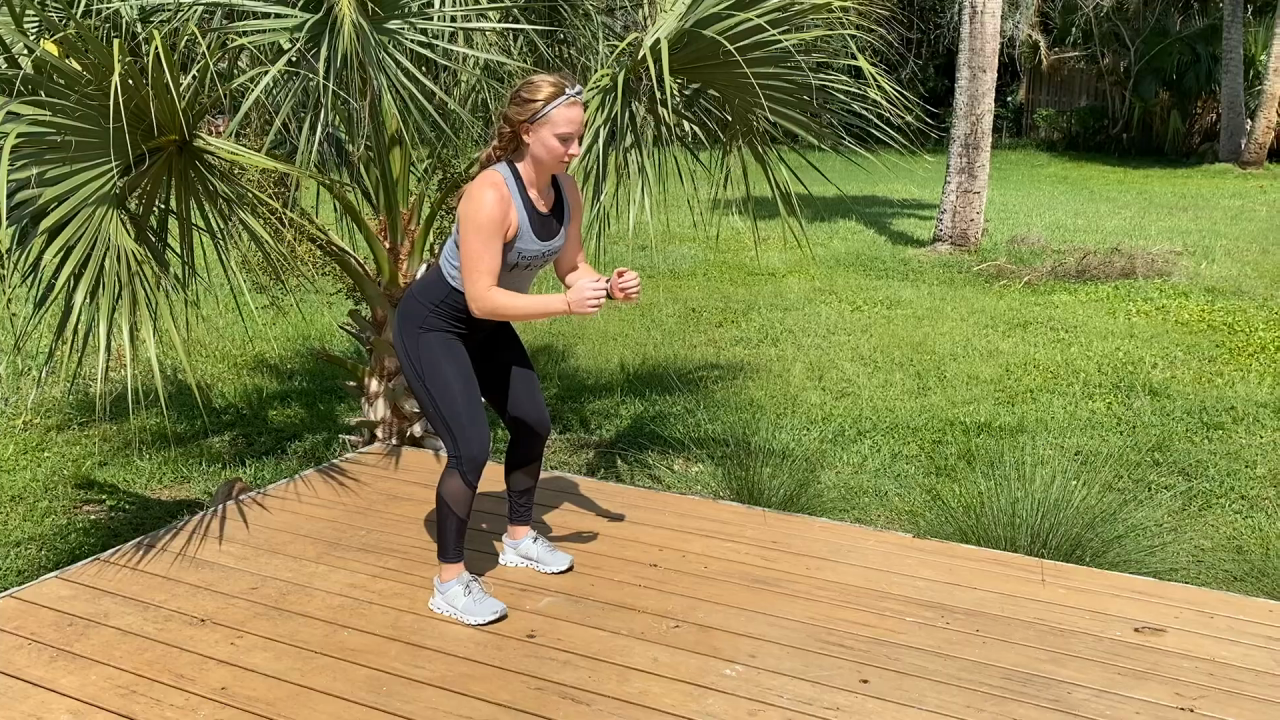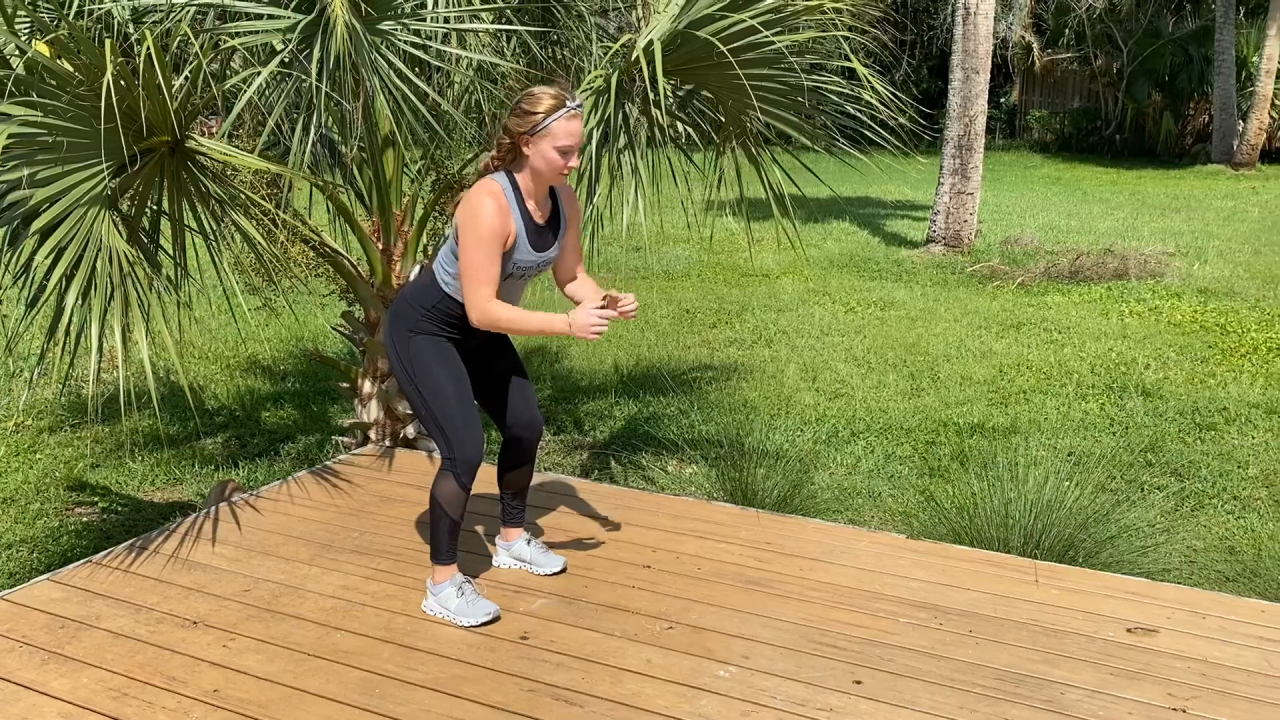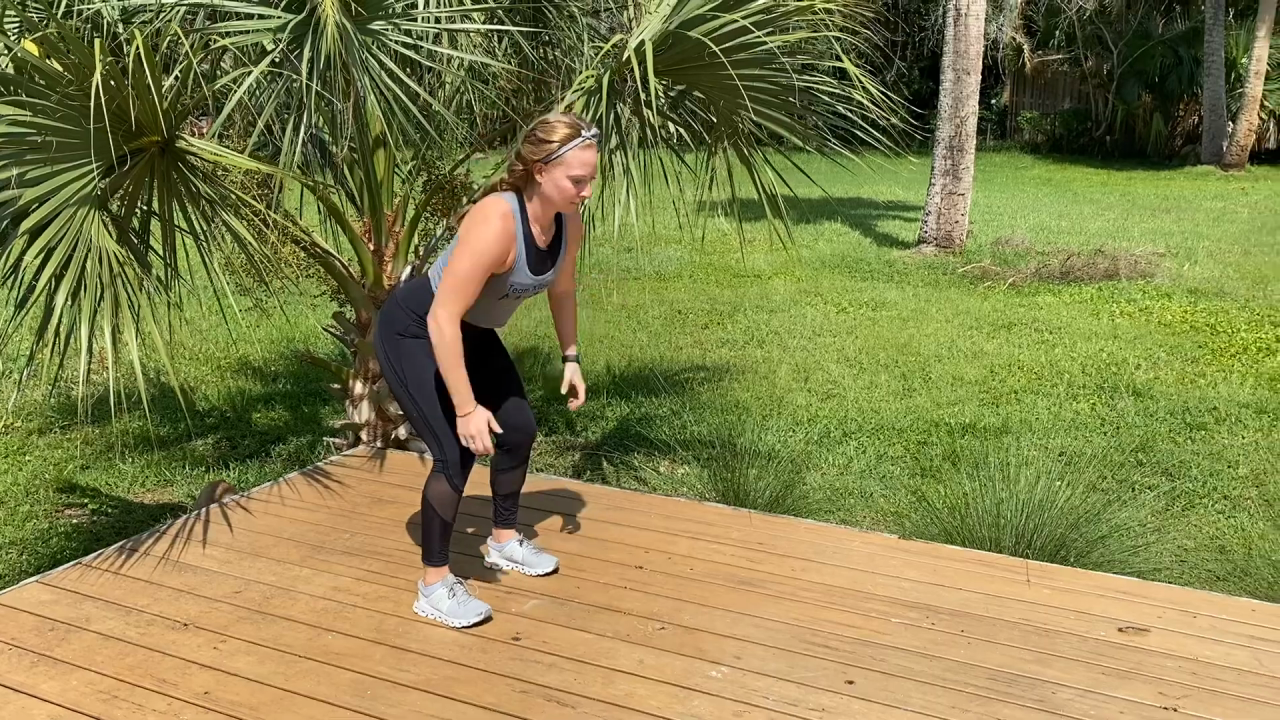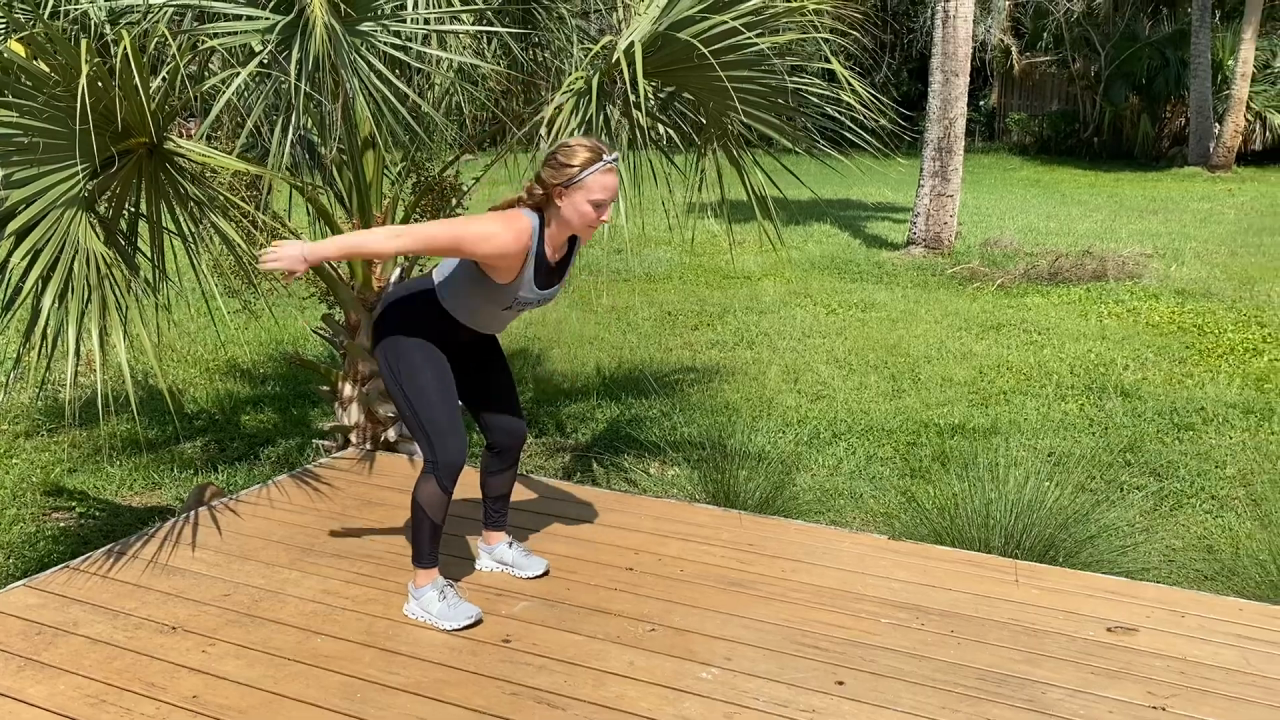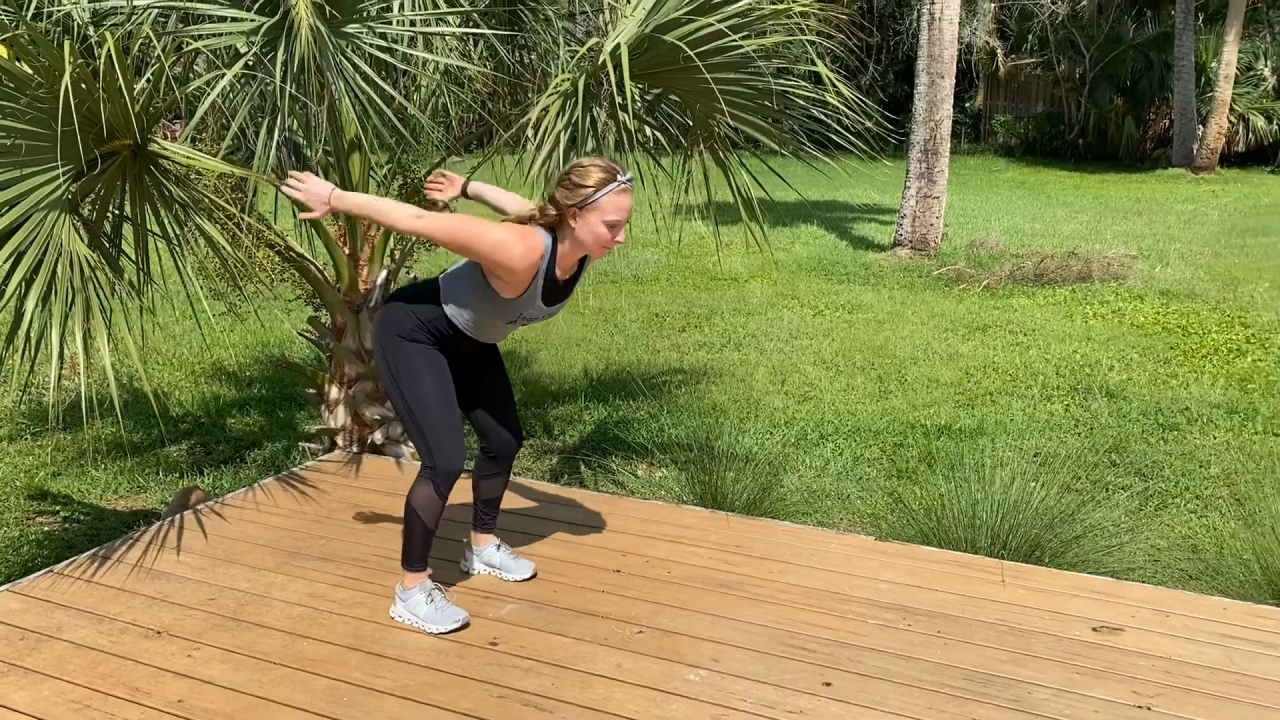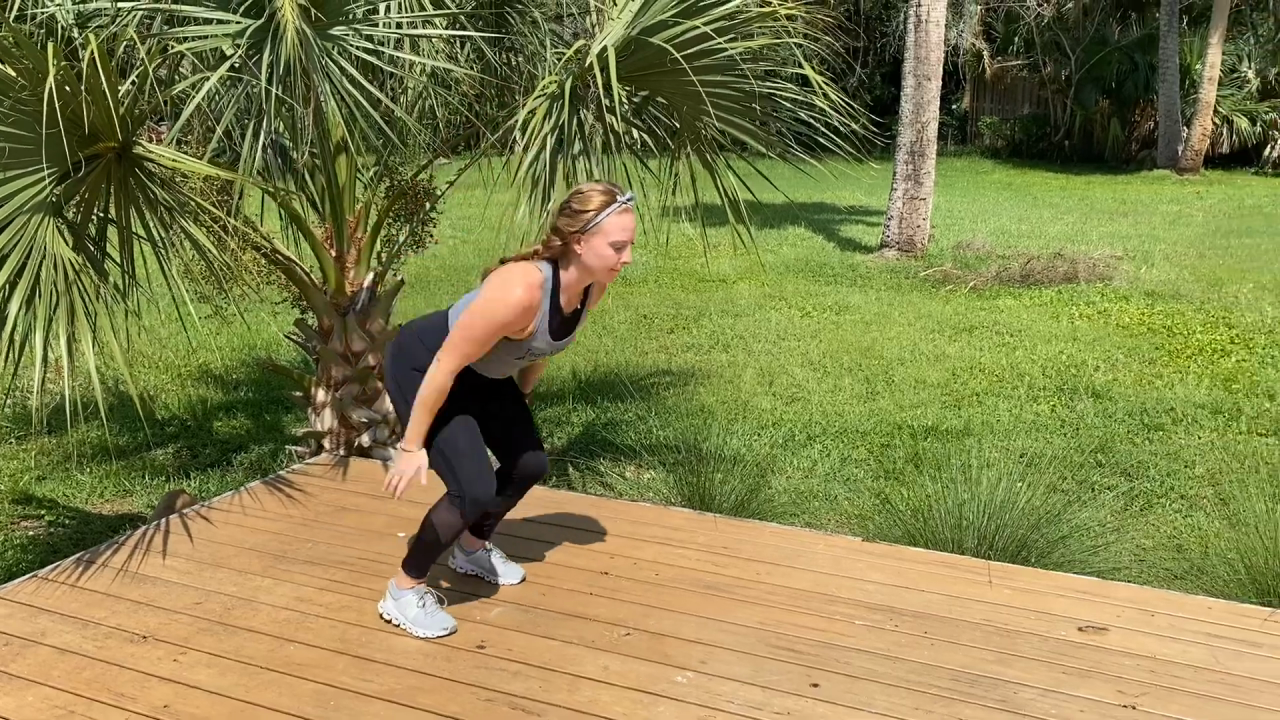
dt=0.2s
person 1, frame 1
left shoulder: (565, 191)
right shoulder: (490, 196)
left elbow: (572, 268)
right elbow: (481, 298)
left wrist: (609, 287)
right wrist: (567, 304)
left hip: (486, 325)
right hip: (433, 324)
left knee: (534, 423)
right knee: (471, 447)
left ankle: (519, 537)
right ankle: (449, 582)
person 1, frame 2
left shoulder: (564, 201)
right shoulder: (488, 204)
left elbow: (572, 277)
right elbow: (483, 309)
left wrist: (605, 302)
right wrist: (567, 324)
left hip: (475, 329)
right hip: (422, 327)
left knee: (526, 426)
right knee: (465, 448)
left ankle: (512, 539)
right ankle: (443, 583)
person 1, frame 3
left shoulder: (570, 222)
right shoulder: (495, 224)
left elbow: (562, 292)
right elbow: (443, 320)
left wrist: (571, 358)
right wrist: (466, 408)
left hip: (474, 330)
right hip: (414, 331)
left knee: (518, 428)
right knee: (457, 451)
left ankle: (504, 540)
right ankle: (434, 585)
person 1, frame 4
left shoulder: (575, 230)
right shoulder: (509, 234)
right elbow: (400, 238)
right wrist: (312, 253)
left hip: (467, 332)
right hip: (411, 328)
left knee: (510, 433)
right knee: (446, 454)
left ankle: (495, 543)
right ankle: (423, 586)
person 1, frame 5
left shoulder: (580, 243)
right shoulder: (521, 251)
left elbow: (527, 209)
right elbow: (416, 219)
left wrist: (467, 188)
right wrist: (333, 199)
left hip: (470, 336)
right hip: (413, 330)
left knee: (505, 440)
right knee: (445, 460)
left ankle: (483, 545)
right ankle: (412, 590)
person 1, frame 6
left shoulder: (590, 280)
right shoulder: (519, 292)
right elbow: (445, 366)
left wrist: (522, 388)
right wrist: (412, 444)
left hip: (485, 369)
right hip: (419, 363)
left knee: (530, 464)
right knee: (474, 486)
left ankle: (471, 547)
right ankle: (403, 591)
